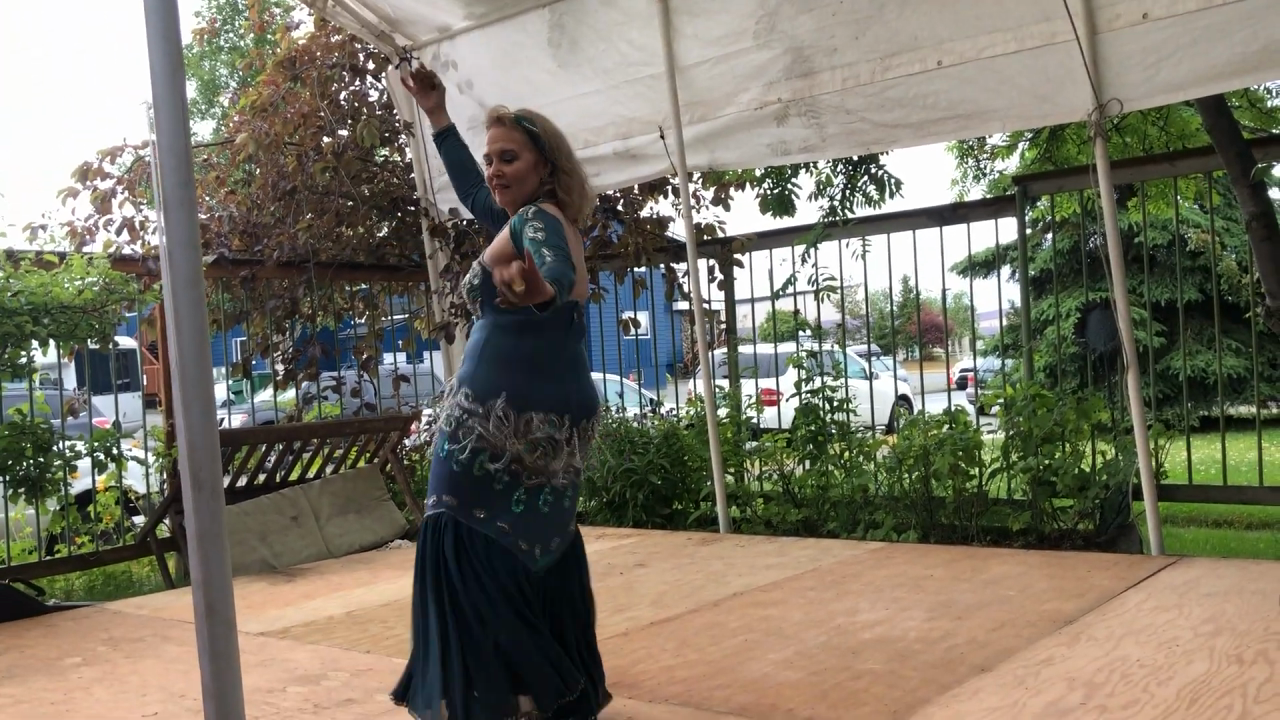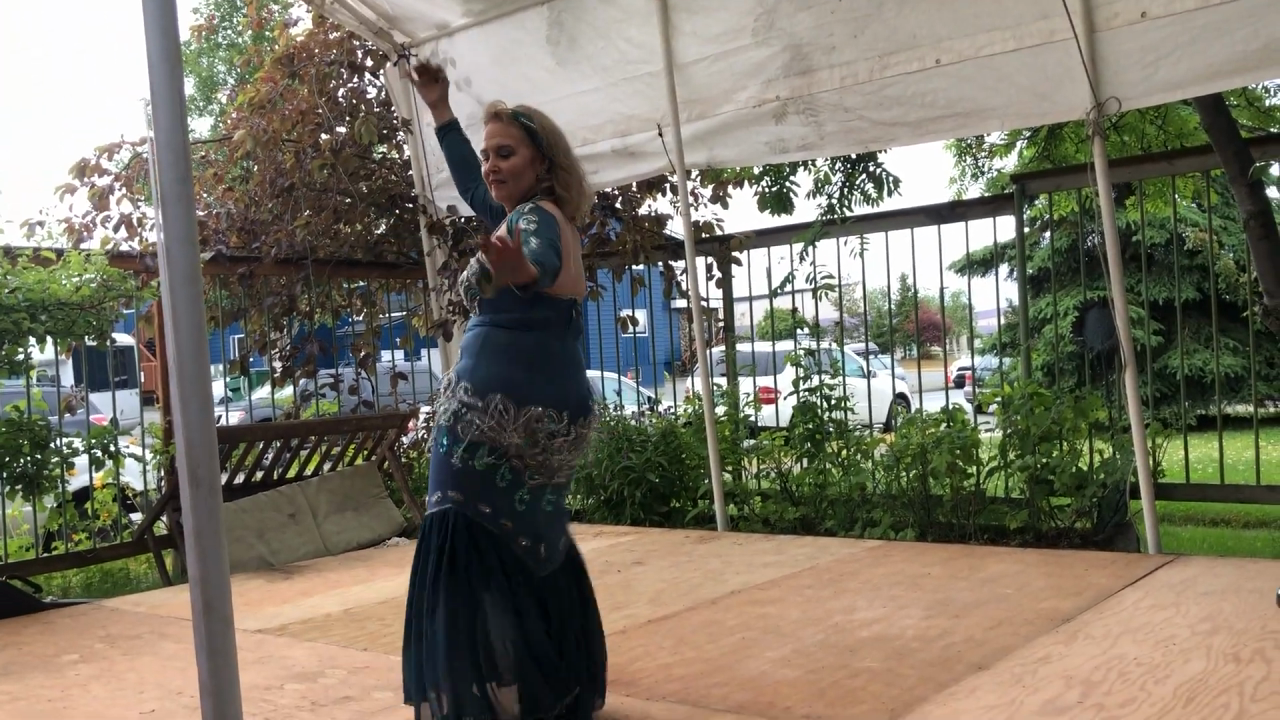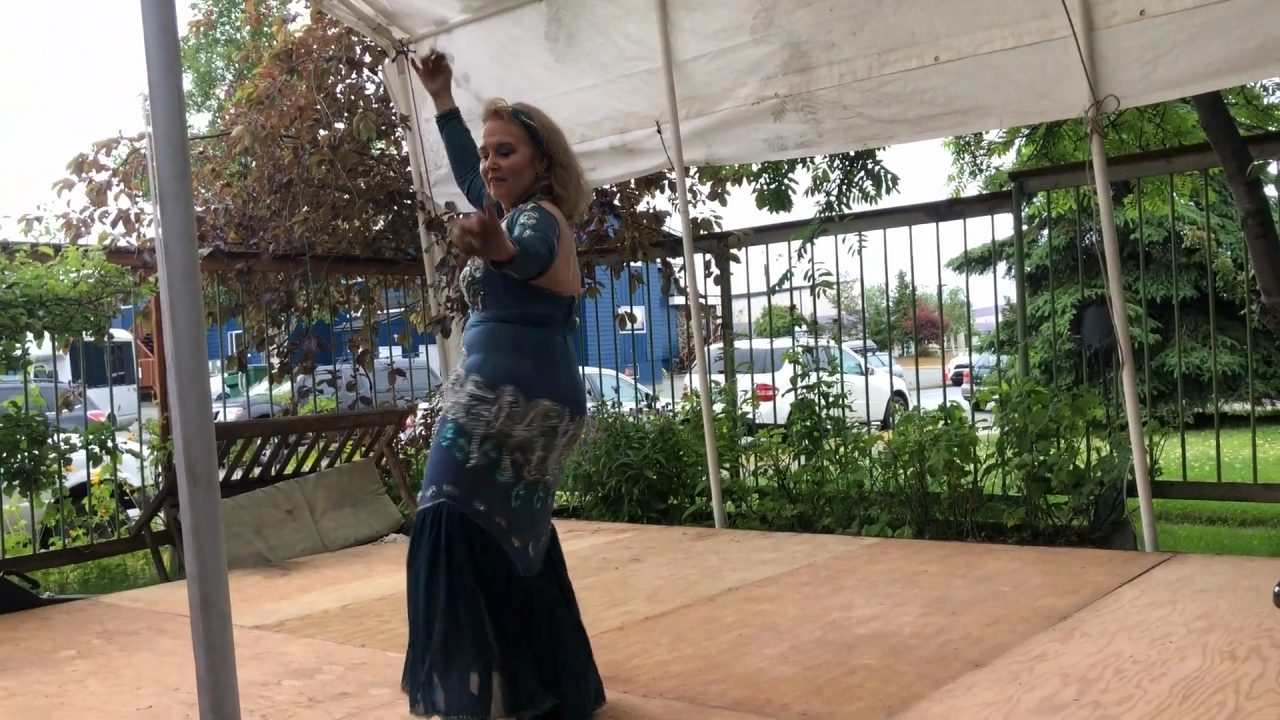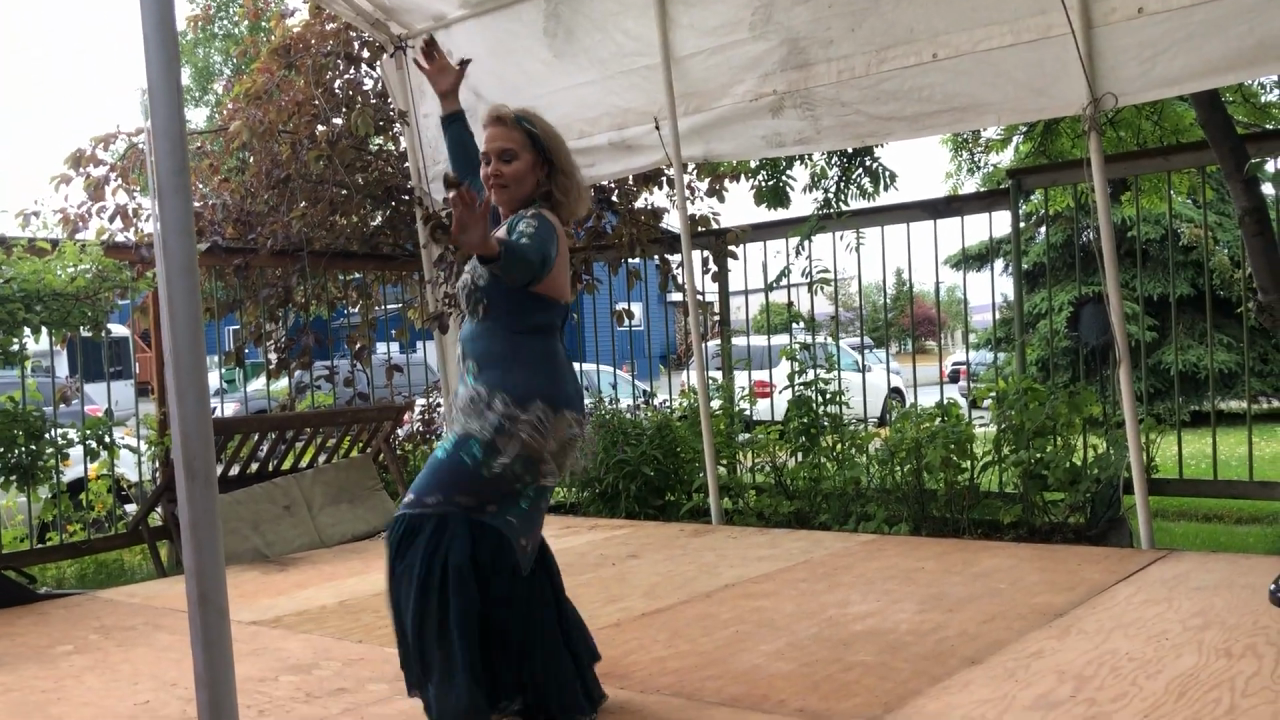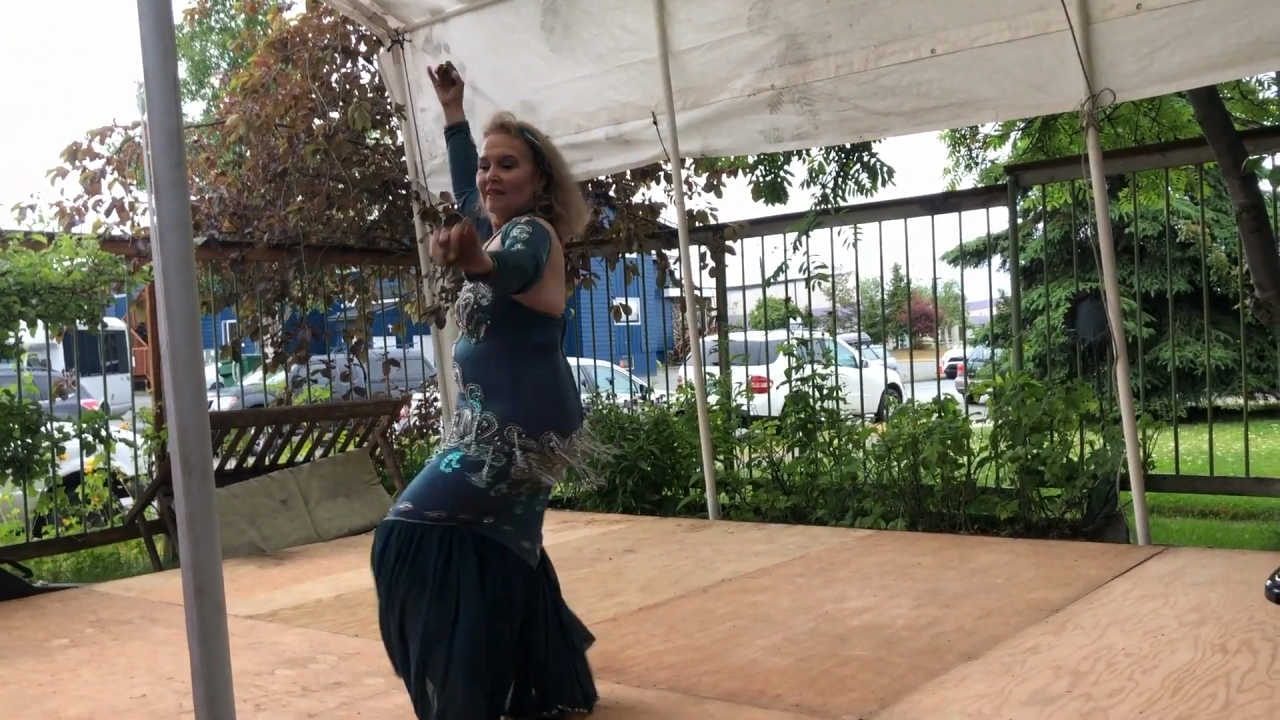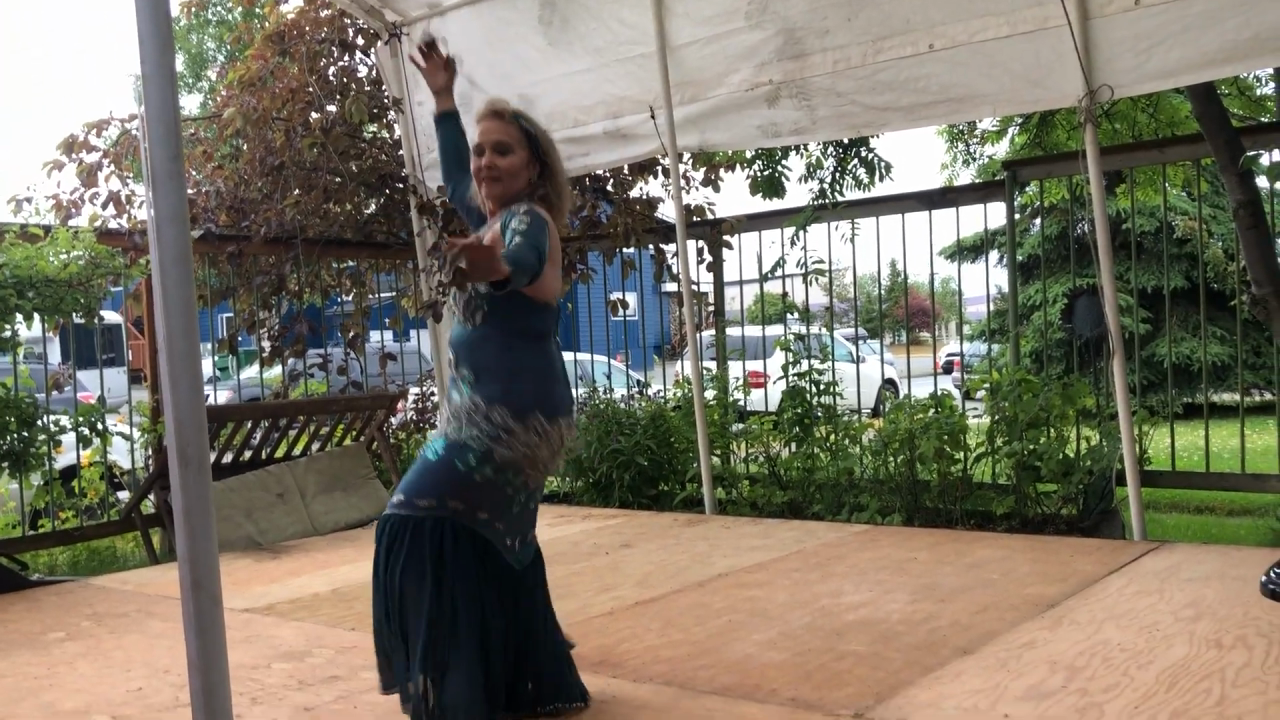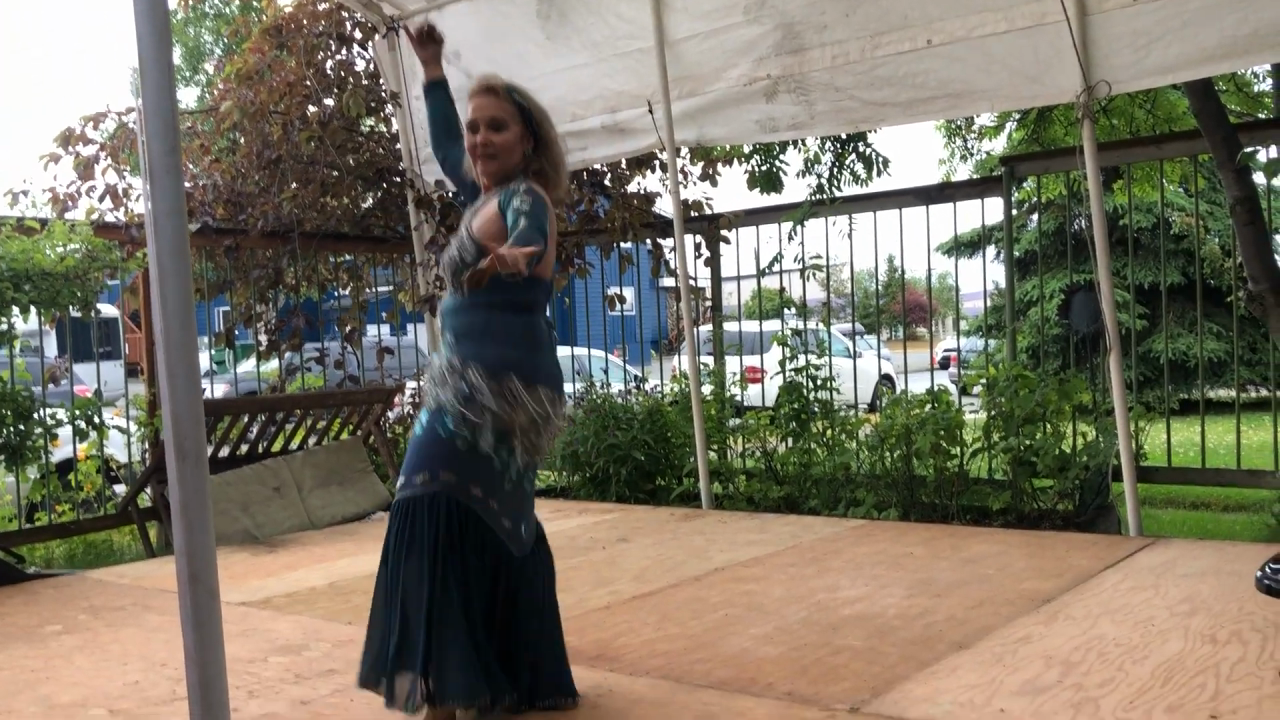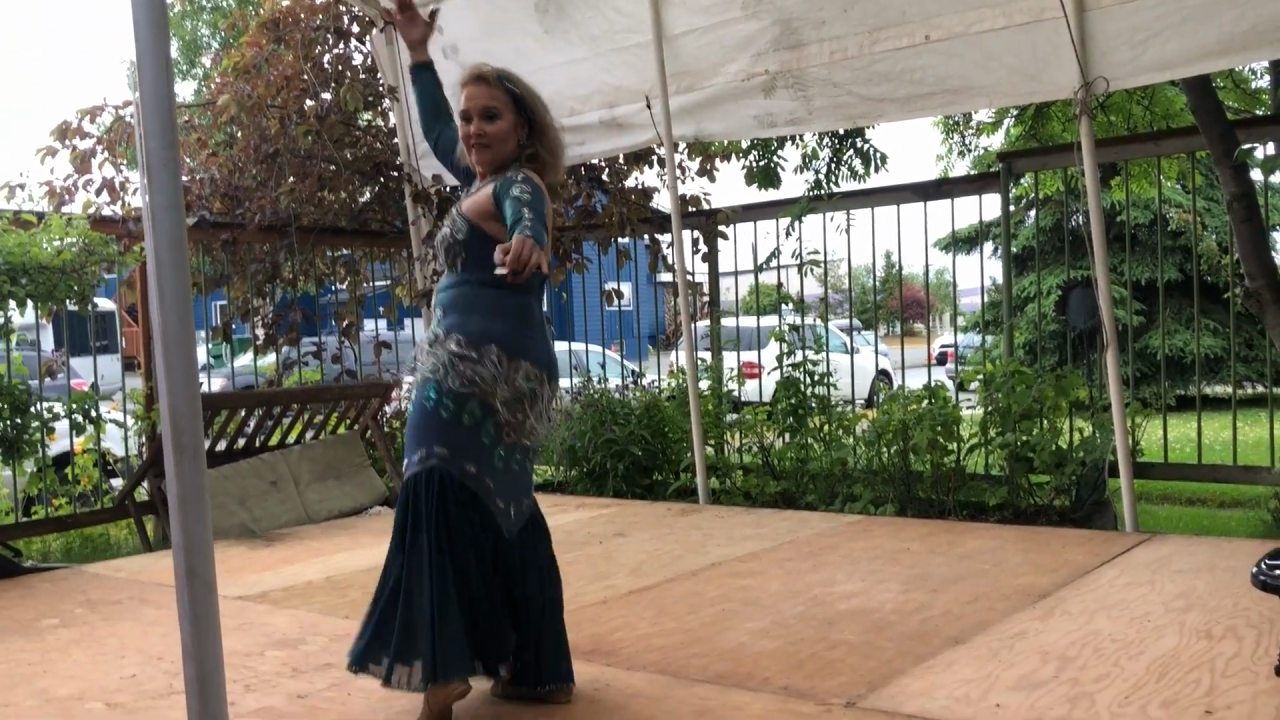
dt=0.1s
person 1, frame 1
left shoulder: (537, 219)
right shoulder: (546, 222)
left elbow: (558, 273)
right elbow: (472, 190)
left wrist: (535, 287)
right wrist: (436, 114)
left hip: (499, 413)
right hip: (564, 414)
left knee: (460, 553)
right knee: (541, 553)
person 1, frame 2
left shoulder: (535, 218)
right shoulder: (543, 220)
left elbow: (545, 266)
right elbow: (471, 186)
left wrist: (518, 270)
right wrist: (439, 109)
left hip: (495, 407)
right hip: (556, 409)
left knee: (462, 549)
right knee: (533, 549)
person 1, frame 3
left shoulder: (535, 216)
right shoulder: (540, 218)
left elbow: (531, 258)
right elbow: (469, 178)
left wrist: (498, 250)
right wrist: (442, 99)
left hip: (499, 402)
right hip: (549, 406)
left knee: (455, 546)
right knee: (519, 548)
person 1, frame 4
left shoulder: (537, 225)
right shoulder: (523, 223)
left elbow: (522, 261)
right elbow: (468, 183)
left wrist: (483, 246)
right wrist: (446, 97)
left hip: (509, 416)
right hip: (530, 416)
left knee: (425, 537)
right knee: (501, 551)
person 1, frame 5
left shoulder: (531, 233)
right shoulder: (513, 230)
left elbow: (514, 268)
right elbow: (465, 194)
left wrist: (476, 262)
right wrist: (453, 110)
left hip: (508, 433)
right hip: (529, 429)
left knee: (414, 541)
right knee: (495, 558)
person 1, frame 6
left shoulder: (527, 220)
right shoulder: (498, 216)
left elbow: (526, 257)
right elbow: (453, 181)
left wrist: (488, 265)
right wrist: (441, 95)
left hip: (505, 415)
right hip: (522, 413)
left knee: (414, 531)
right knee: (497, 546)
person 1, frame 7
left shoulder: (524, 197)
right shoulder: (489, 192)
left elbow: (528, 239)
right elbow: (446, 152)
left wrist: (513, 258)
right wrist: (432, 69)
left hip: (487, 389)
right hip: (512, 390)
left knee: (432, 523)
right knee: (500, 534)
person 1, frame 8
left shoulder: (519, 185)
right shoulder: (486, 182)
left elbow: (532, 229)
right elbow: (438, 134)
left wrist: (523, 251)
left hip: (474, 364)
right hip: (515, 372)
left knee: (438, 507)
right knee: (503, 514)
